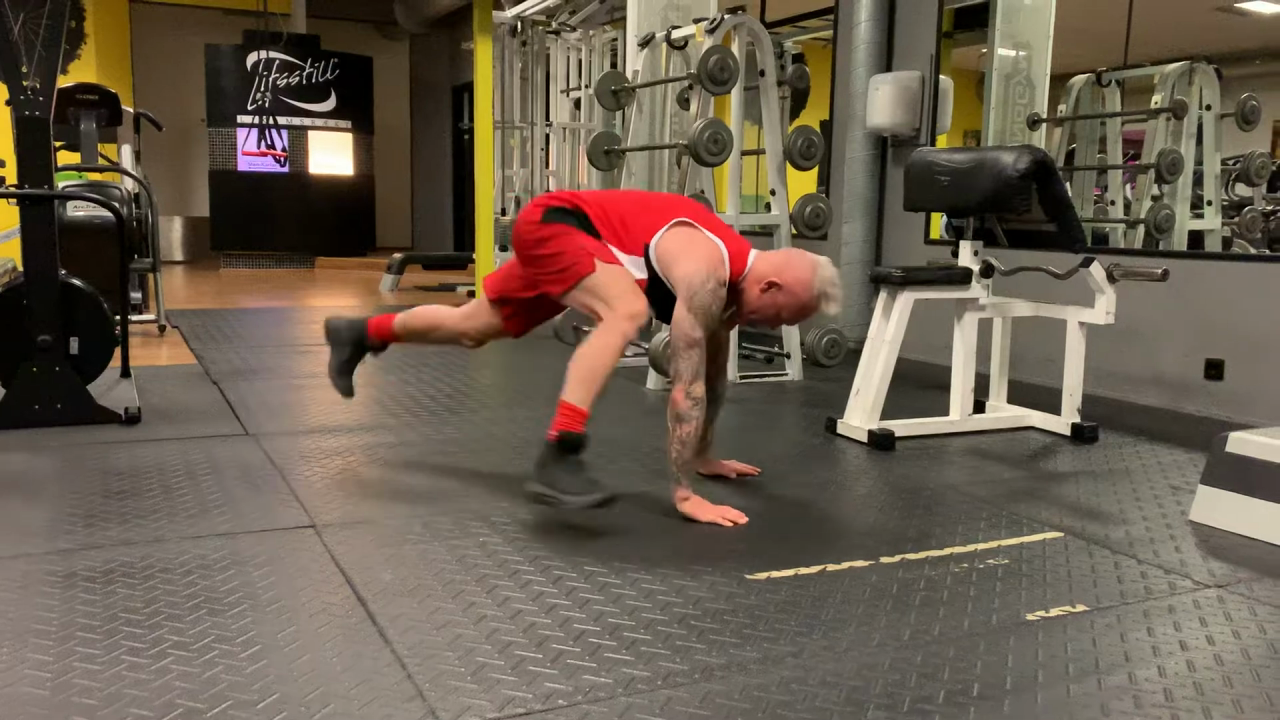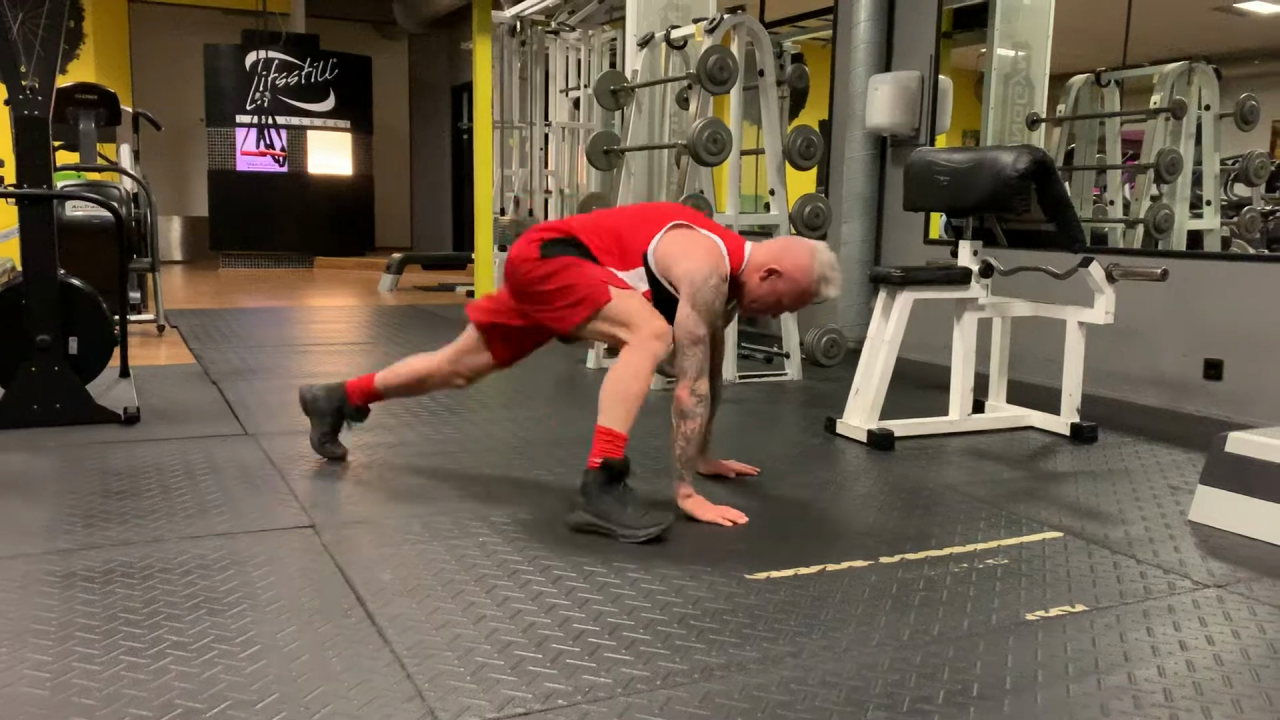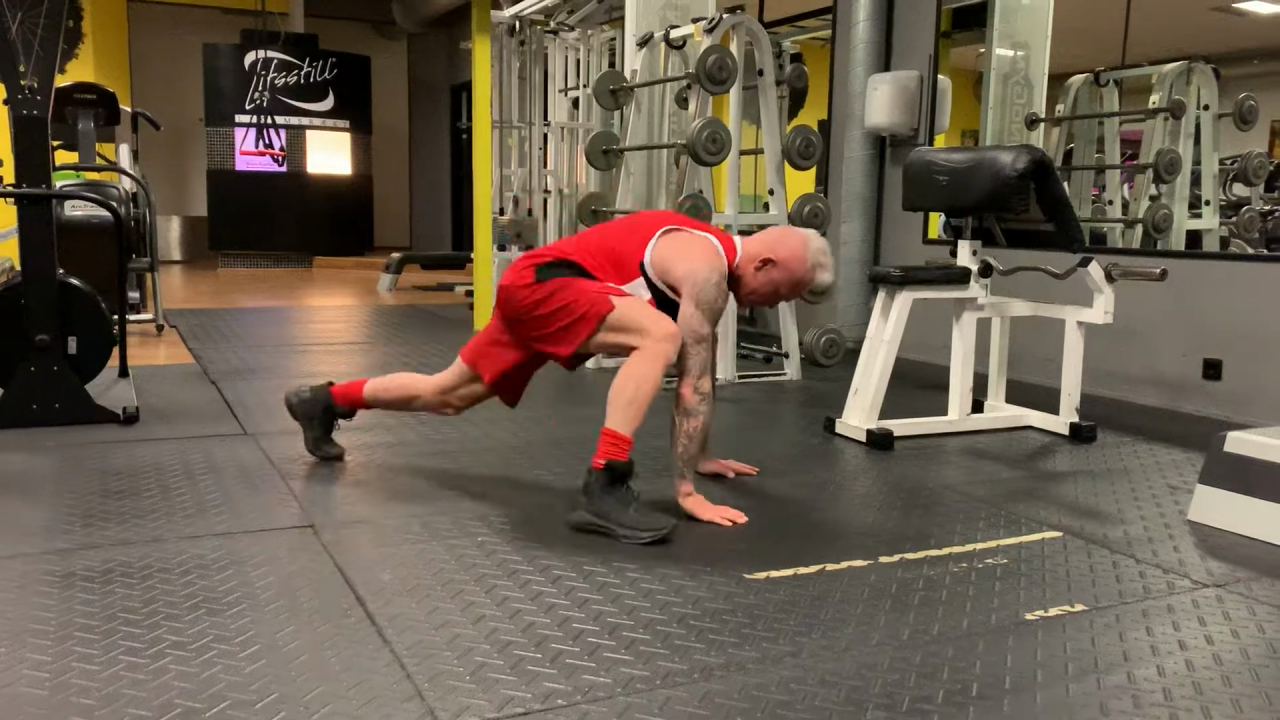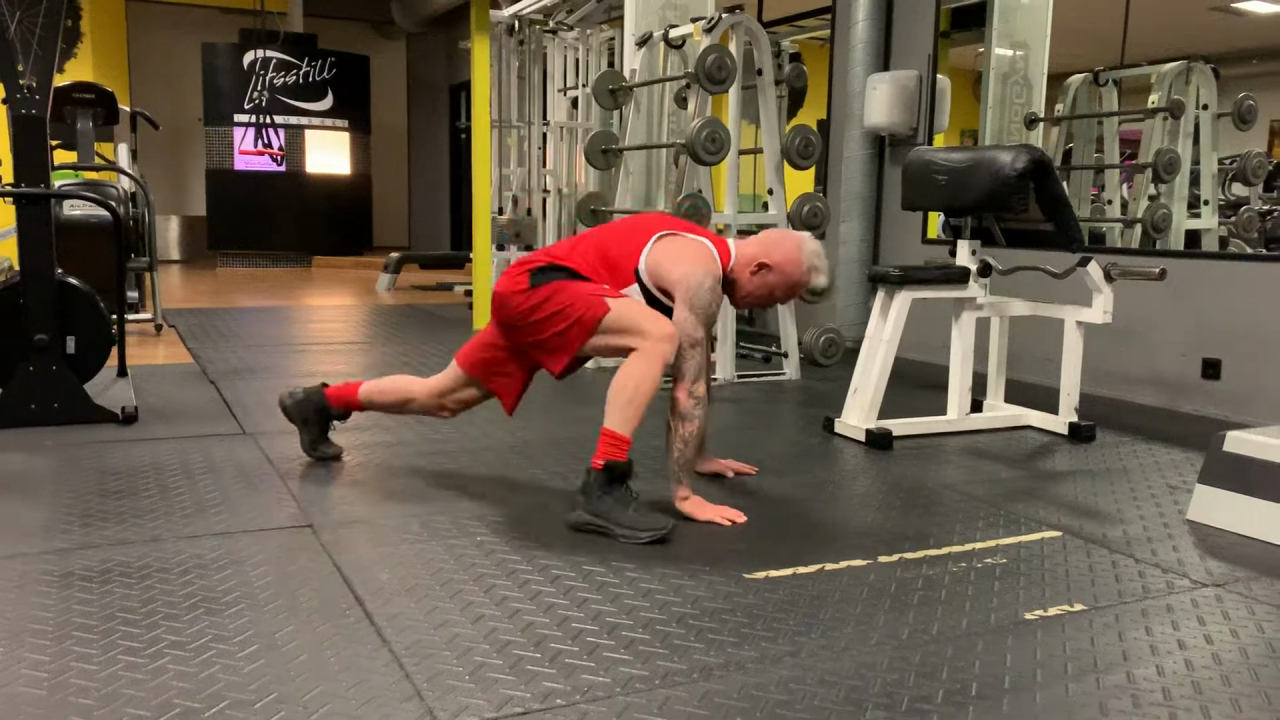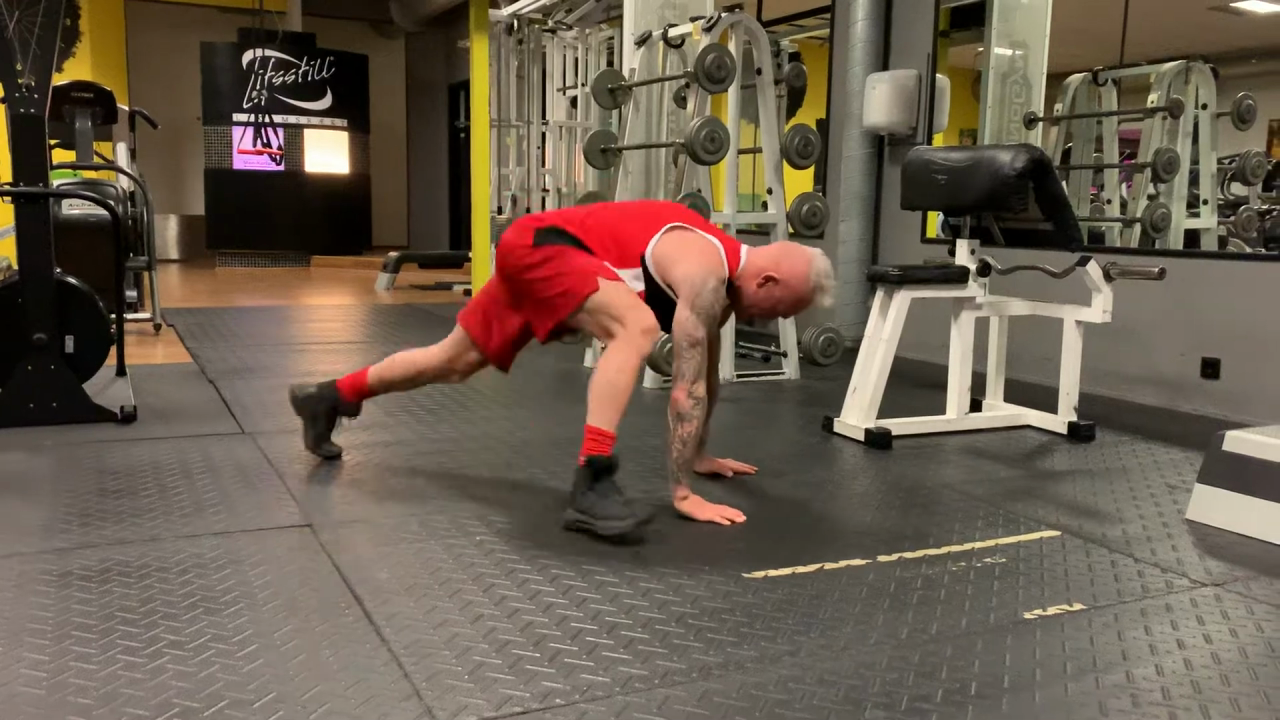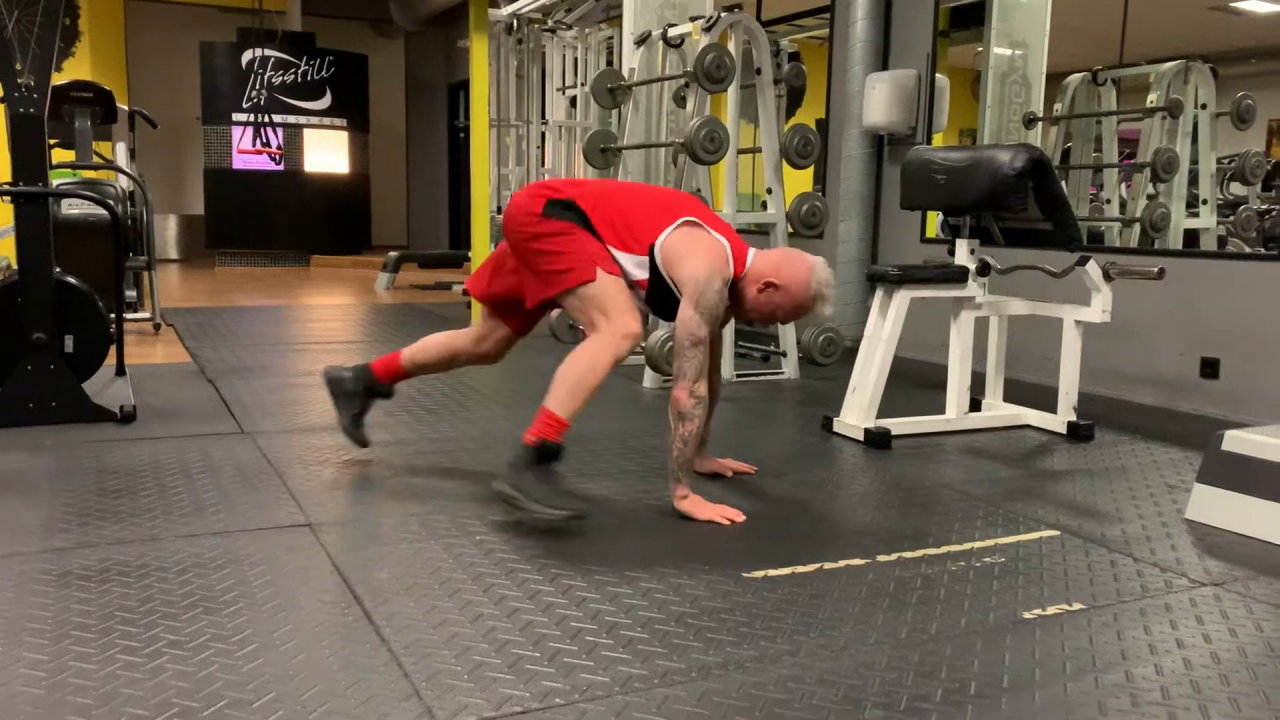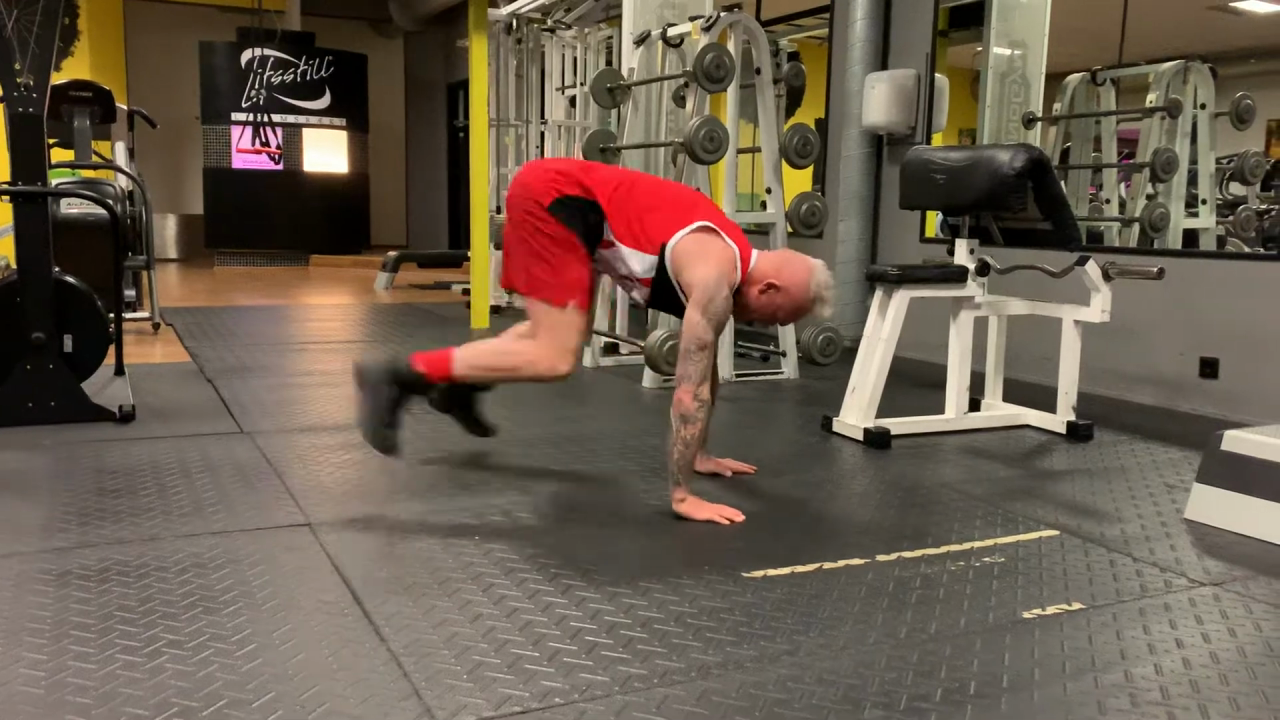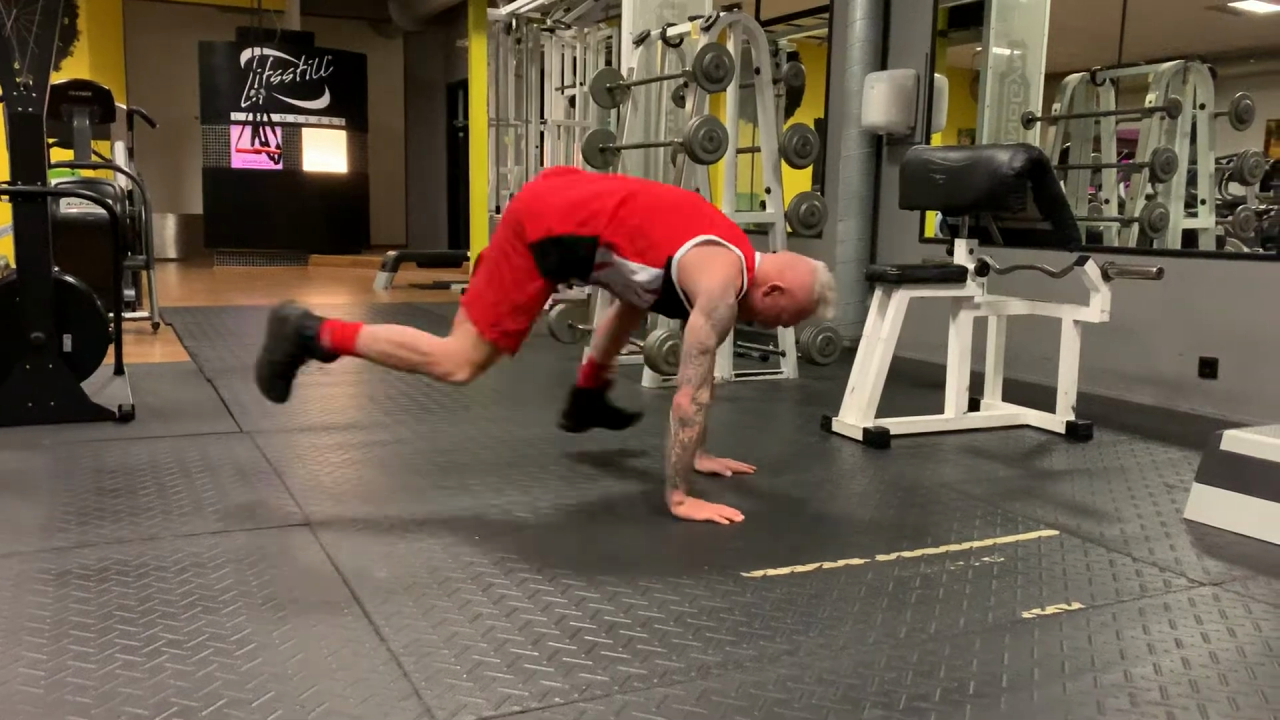
dt=0.1s
person 1, frame 1
left shoulder: (737, 276)
right shoulder: (708, 269)
left elbow: (713, 371)
right elbow: (687, 387)
left wrist: (703, 457)
right wrist: (686, 493)
left hip: (567, 246)
right hip: (552, 225)
left knee: (472, 330)
right knee: (626, 313)
left ankle: (361, 334)
right ankle: (559, 457)
person 1, frame 2
left shoulder: (725, 269)
right shoulder: (705, 267)
left elbow: (707, 369)
right elbow: (690, 385)
left wrist: (704, 457)
right wrist: (687, 491)
left hip: (550, 267)
right hip: (544, 256)
left knee: (455, 367)
right knee: (650, 336)
left ankle: (339, 399)
right ankle: (602, 487)
person 1, frame 3
left shoulder: (718, 266)
right shoulder: (705, 267)
left elbow: (699, 371)
right elbow: (694, 383)
left wrist: (700, 457)
right wrist: (688, 491)
left hip: (543, 290)
right hip: (538, 283)
left knee: (448, 394)
right knee: (659, 339)
left ankle: (324, 402)
right ankle: (604, 488)
person 1, frame 4
left shoulder: (716, 268)
right shoulder: (700, 272)
left elbow: (700, 369)
right elbow: (689, 386)
left wrist: (697, 456)
right wrist: (685, 494)
left hip: (540, 294)
right hip: (532, 288)
left knee: (444, 397)
right knee: (653, 341)
left ankle: (316, 404)
right ankle: (603, 490)
person 1, frame 5
left shoulder: (722, 271)
right shoulder: (706, 273)
left elbow: (705, 370)
right elbow: (687, 386)
left wrist: (700, 456)
right wrist: (685, 494)
left hip: (546, 254)
right hip: (536, 245)
left knee: (450, 362)
right knee: (637, 330)
left ankle: (329, 397)
right ankle: (591, 483)
person 1, frame 6
left shoulder: (731, 268)
right shoulder: (711, 272)
left elbow: (706, 367)
right elbow: (688, 386)
left wrist: (698, 455)
right wrist: (684, 492)
left hip: (554, 220)
right hip: (548, 213)
left knee: (486, 343)
right knee: (621, 330)
left ankle: (362, 381)
right ankle: (531, 463)
person 1, frame 7
left shoulder: (729, 267)
right shoulder: (715, 276)
left elbow: (703, 366)
right elbow: (691, 388)
left wrist: (697, 454)
right wrist: (682, 494)
left hip: (555, 200)
right hip: (553, 198)
left knee: (556, 330)
right knee: (556, 357)
left ankle: (455, 385)
right ankle: (405, 375)
person 1, frame 8
left shoulder: (726, 260)
right shoulder: (722, 281)
left elbow: (698, 365)
right elbow: (693, 391)
left wrist: (697, 452)
right wrist: (681, 497)
left hip: (563, 193)
right hip: (551, 222)
left knee: (637, 296)
right knee: (458, 363)
left ankle: (585, 398)
right ankle: (308, 333)
